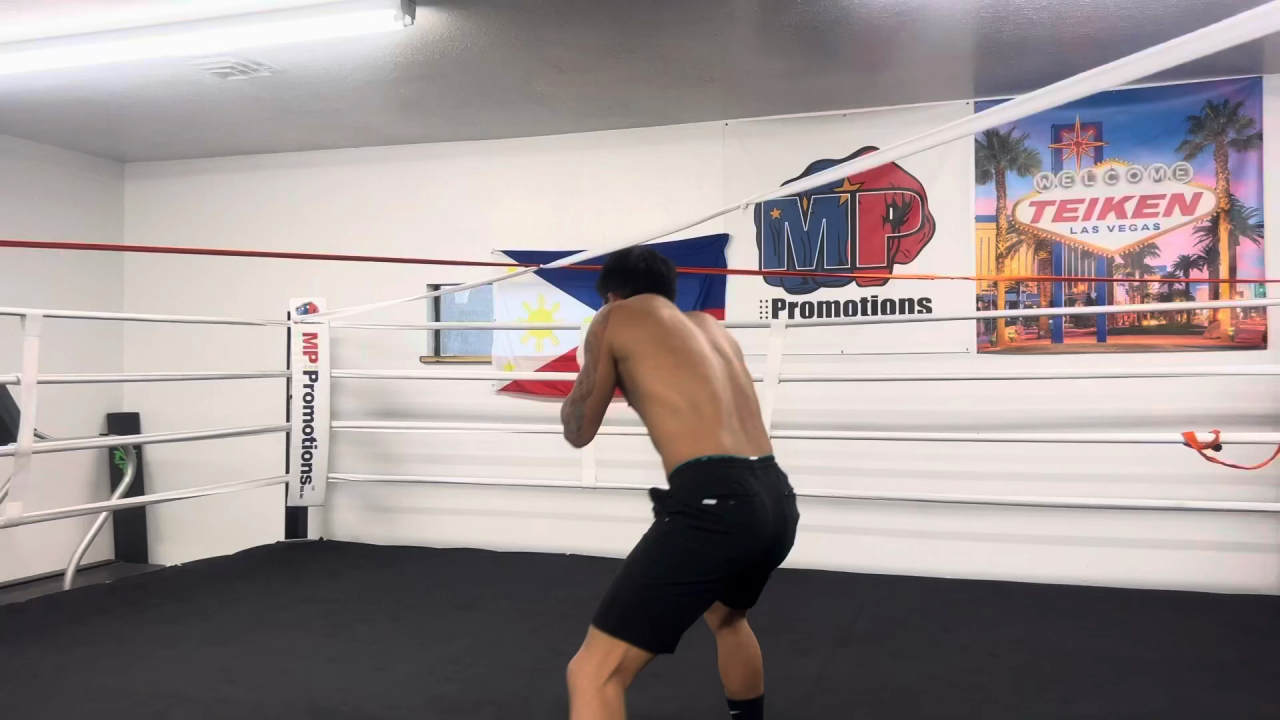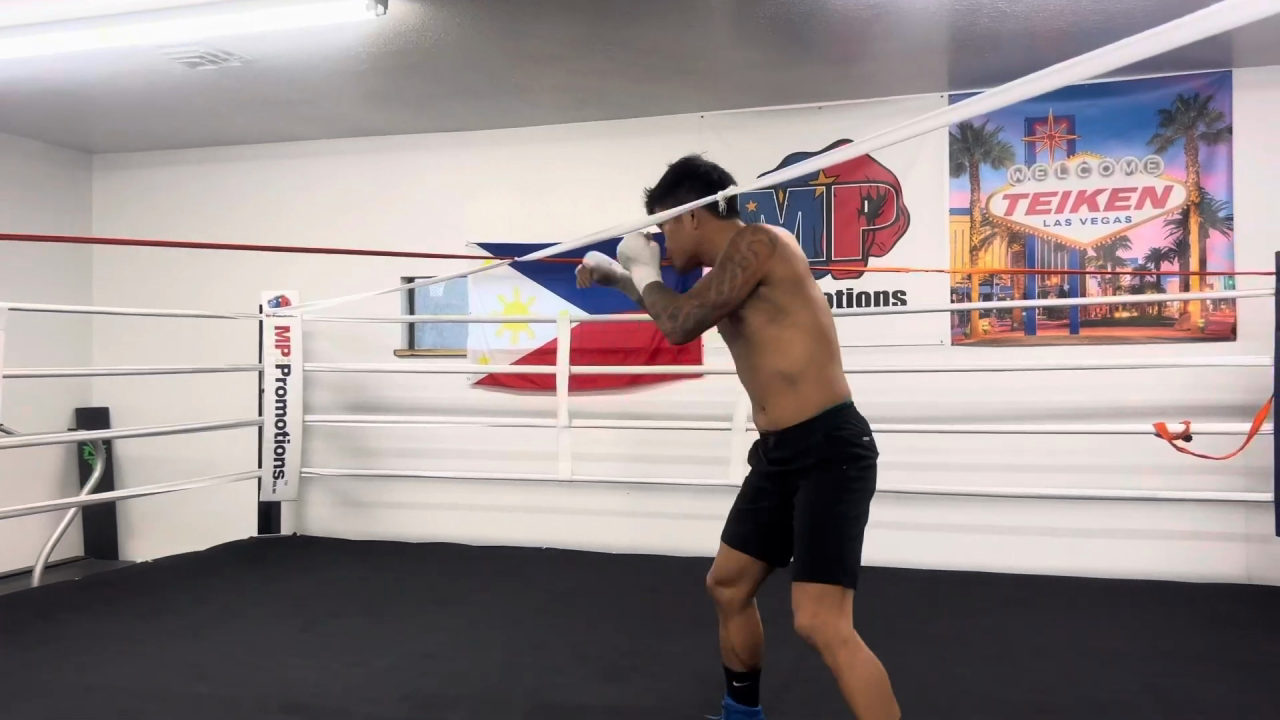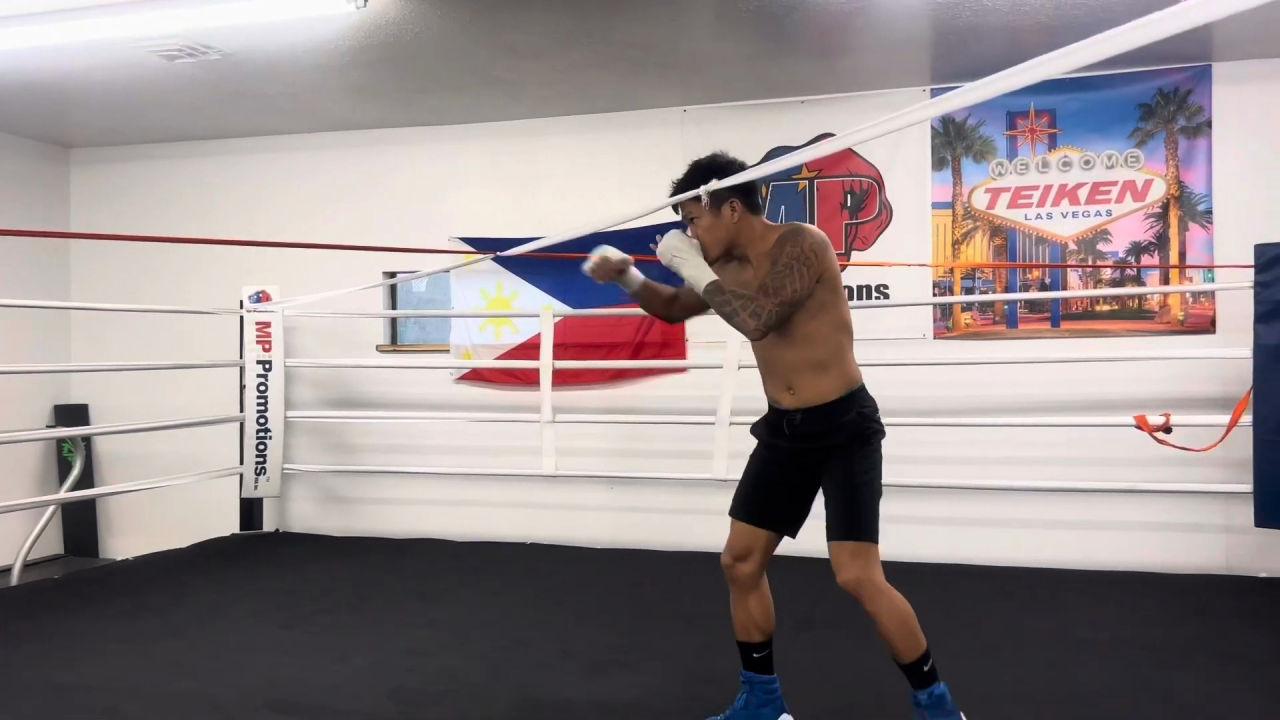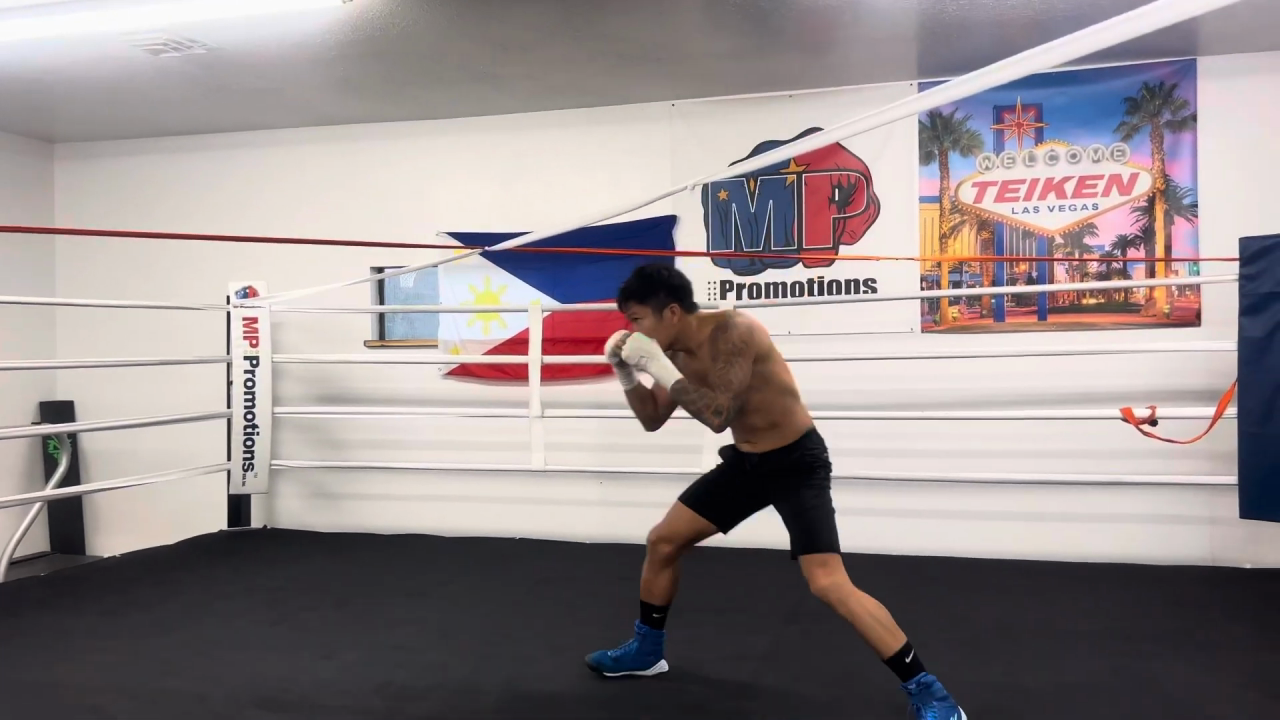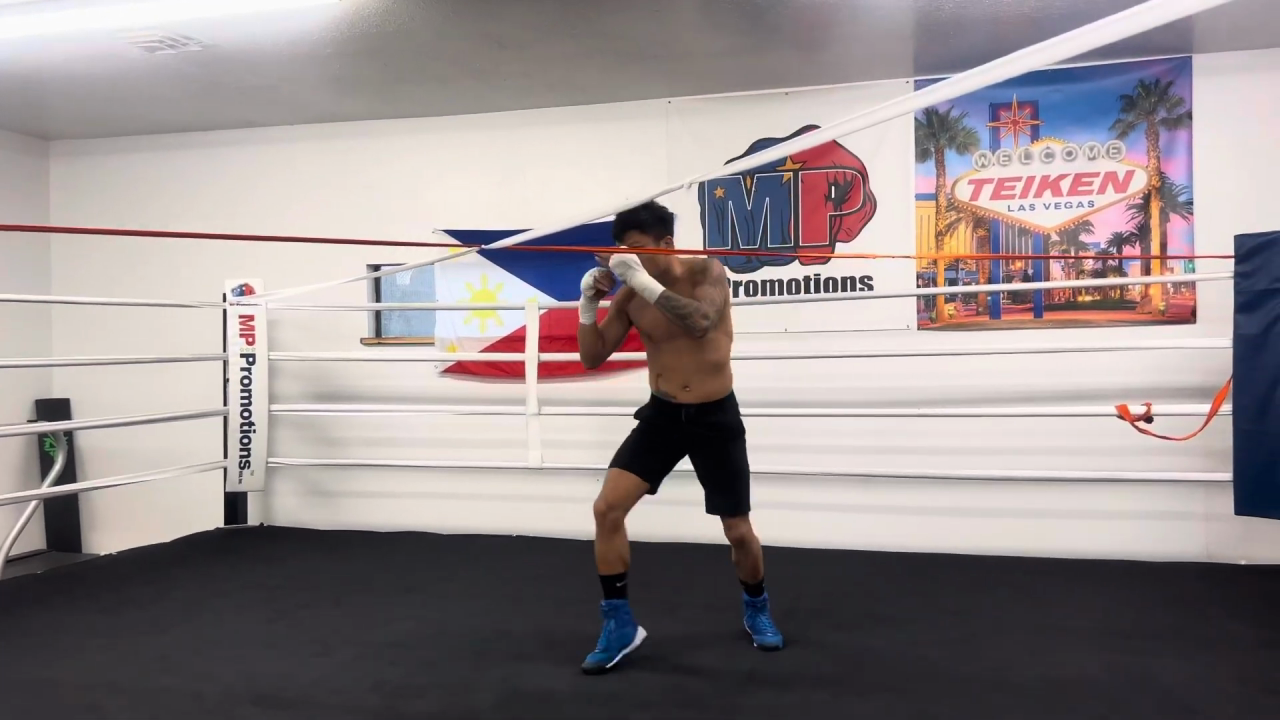
dt=0.4s
person 1, frame 1
left shoulder: (618, 318)
right shoulder: (712, 327)
left elbow: (579, 430)
left wrist: (589, 358)
left hip: (712, 505)
right hip: (773, 501)
left knee: (592, 676)
right knee: (723, 613)
person 1, frame 2
left shoulder: (759, 242)
right shoulder: (733, 264)
left elbow: (678, 324)
right elbow: (689, 322)
left wrist: (645, 272)
right wrist: (623, 276)
left hip: (832, 449)
right hip: (779, 453)
left knee: (820, 622)
right knee: (728, 588)
person 1, frame 3
left shoulder: (804, 244)
right shoulder: (729, 262)
left elbow: (757, 320)
right elbow: (678, 311)
left wrist: (695, 269)
right wrist: (626, 274)
left hip: (845, 427)
right hip: (783, 430)
left knee: (857, 579)
right knee: (740, 565)
person 1, frame 4
left shoulder: (733, 332)
right shoulder: (674, 352)
left elbow: (718, 414)
right elbow: (652, 419)
left wrist: (658, 369)
right wrist: (624, 373)
left hip: (799, 463)
right hip: (746, 462)
left knee: (829, 585)
right knee: (662, 544)
right ankle: (646, 649)
person 1, frame 5
left shoulder: (705, 271)
right shoulder: (629, 296)
left elbow: (704, 323)
right elbow: (591, 357)
left wrist: (648, 283)
right wrist: (589, 299)
left hip: (717, 417)
right hip: (661, 417)
left knee: (738, 531)
right knee: (608, 507)
left ankle: (756, 611)
right ankle: (618, 625)
